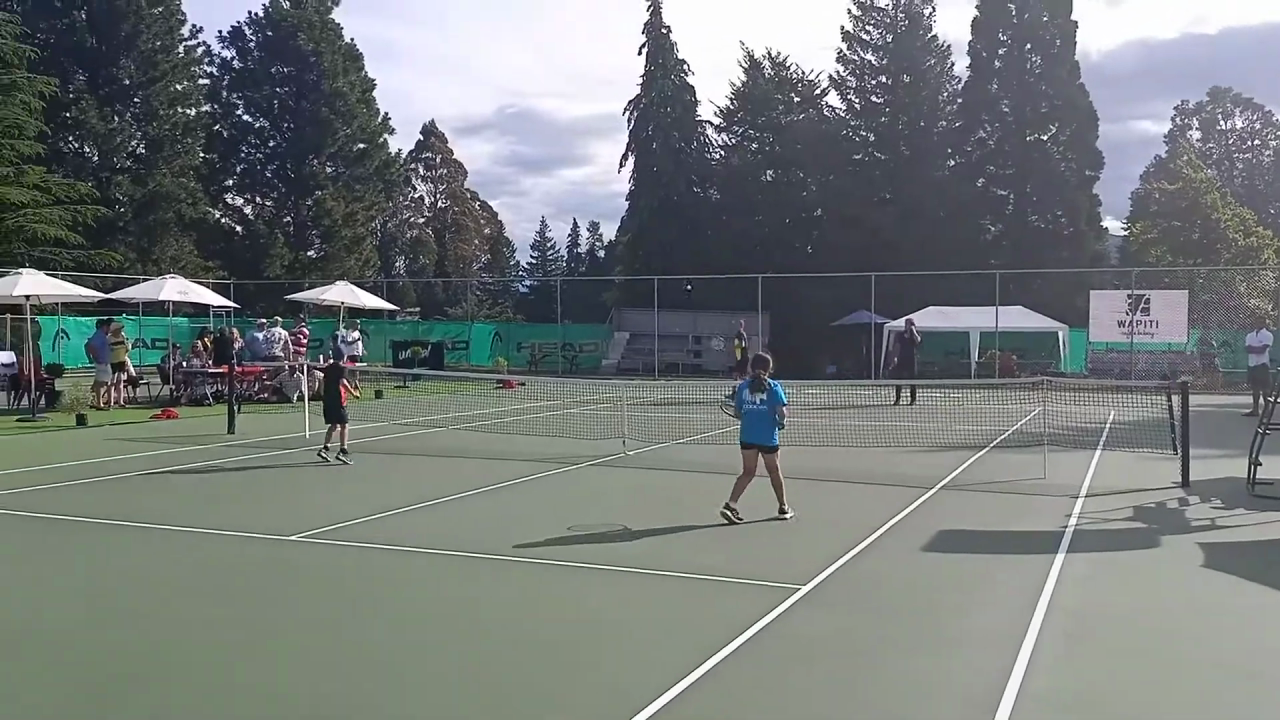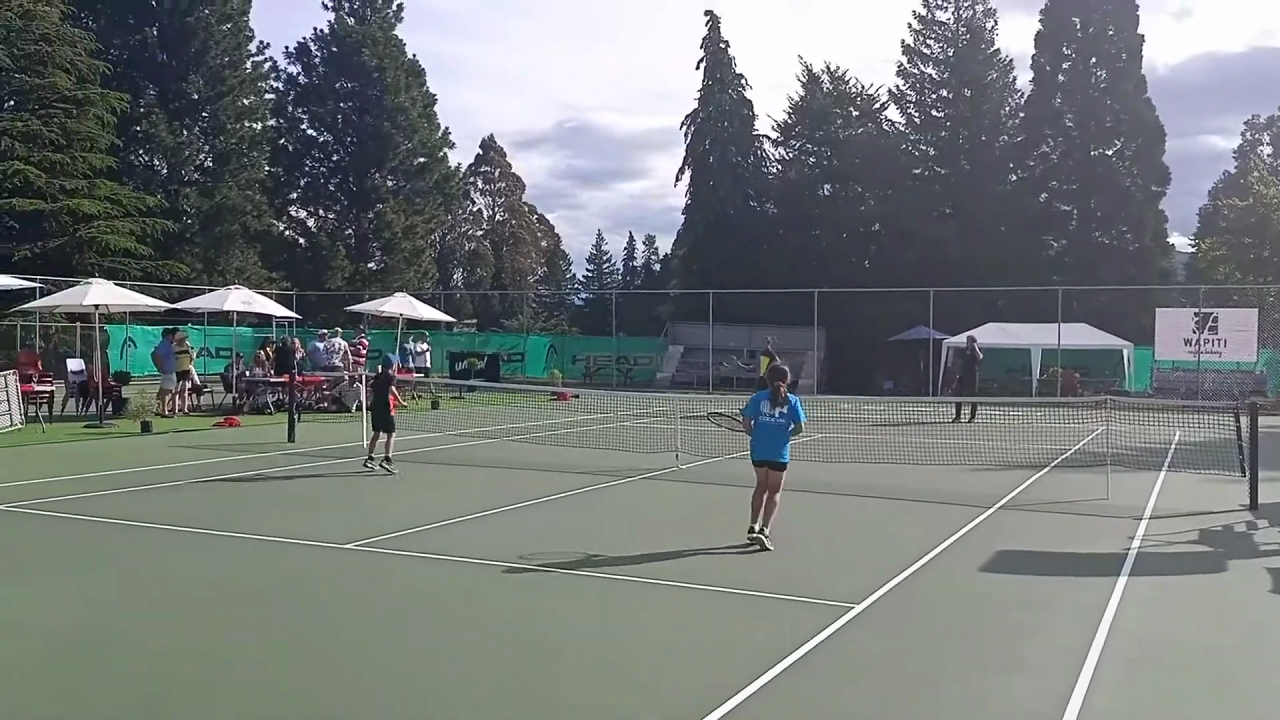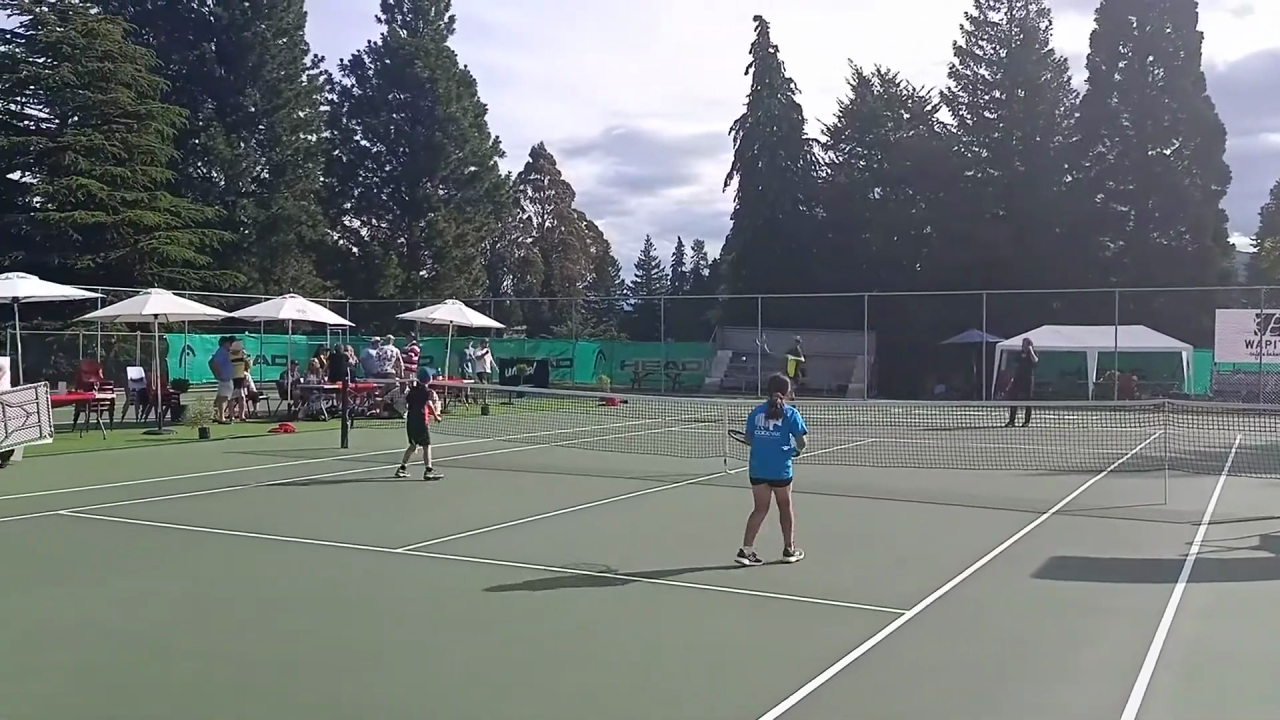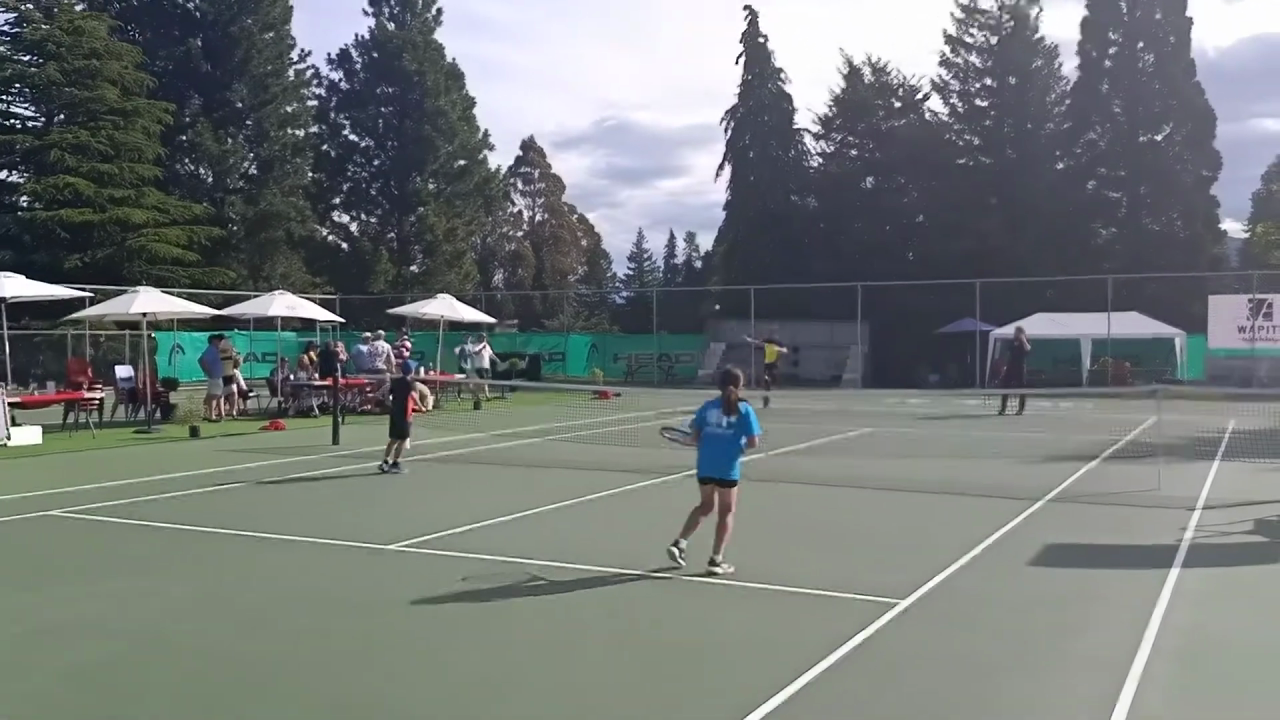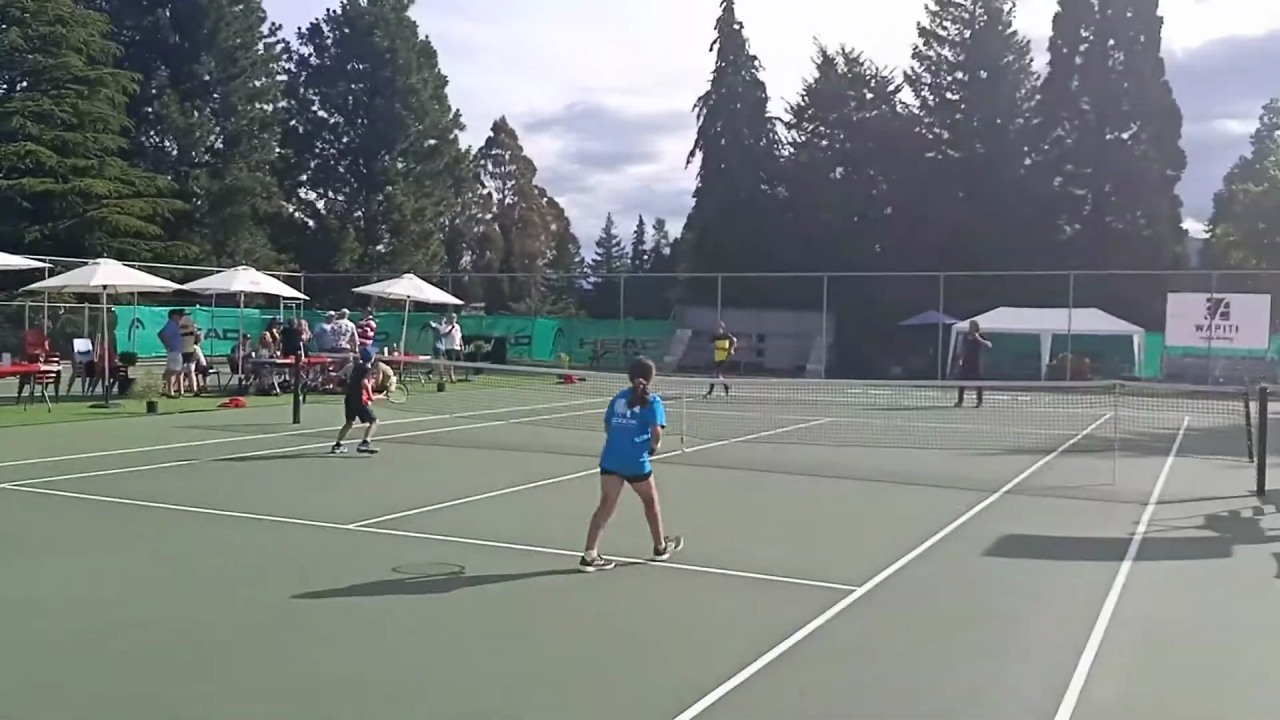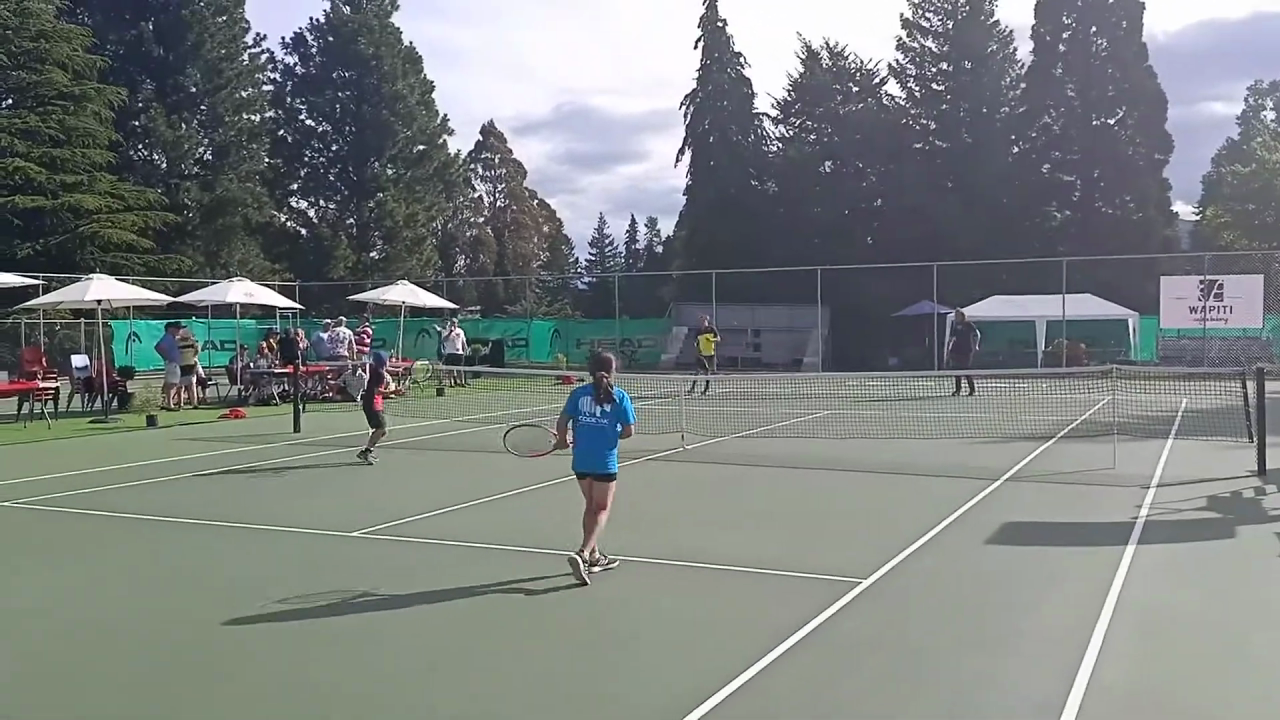
dt=0.3s
person 1, frame 1
left shoulder: (743, 386)
right shoulder: (774, 387)
left elbow: (738, 413)
right elbow: (781, 412)
right wrist: (780, 422)
left hip: (747, 435)
right hip: (767, 436)
left knee: (748, 472)
right knee: (774, 470)
left ankle: (731, 505)
right ankle: (783, 508)
person 1, frame 2
left shoulder: (757, 397)
right shoulder: (792, 401)
left elbow: (746, 423)
right elbow: (800, 428)
left hip: (758, 452)
right hip: (779, 452)
left knee: (761, 487)
right knee: (774, 492)
left ankle: (754, 527)
right ankle: (763, 531)
person 1, frame 3
left shoulder: (757, 411)
right shoulder: (791, 413)
left elbow: (750, 438)
right elbow: (801, 442)
right wrist: (795, 450)
left hip: (757, 466)
right hip: (780, 468)
left knee: (760, 508)
right knee: (785, 506)
left ankle: (746, 550)
right ankle: (789, 549)
person 1, frame 4
left shoulder: (707, 407)
right shoulder: (744, 410)
left elbow: (695, 436)
right elbow: (753, 443)
right wrist: (742, 449)
left hip: (705, 466)
right hip: (727, 468)
left knee: (705, 506)
right knee: (726, 512)
left ankle: (679, 542)
right ankle: (716, 560)
person 1, frame 5
left shoulder: (618, 397)
right shoulder: (652, 401)
left elbow: (607, 426)
right elbow: (656, 433)
right wrist: (654, 445)
left hip: (610, 458)
right hip: (635, 461)
left knee: (606, 505)
right knee: (650, 501)
left ankle: (589, 555)
right ankle: (660, 546)
person 1, frame 6
left shoulder: (578, 393)
right shoulder: (620, 396)
left elbow: (563, 422)
right elbow: (628, 431)
left wrist: (562, 440)
left hip: (581, 460)
right hip: (604, 461)
left knee: (592, 507)
right knee: (601, 509)
left ankle: (594, 557)
right ankle: (582, 554)
